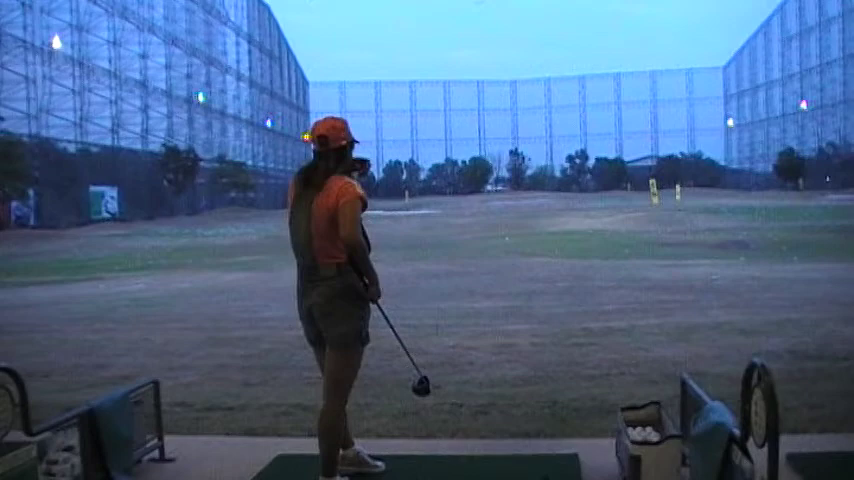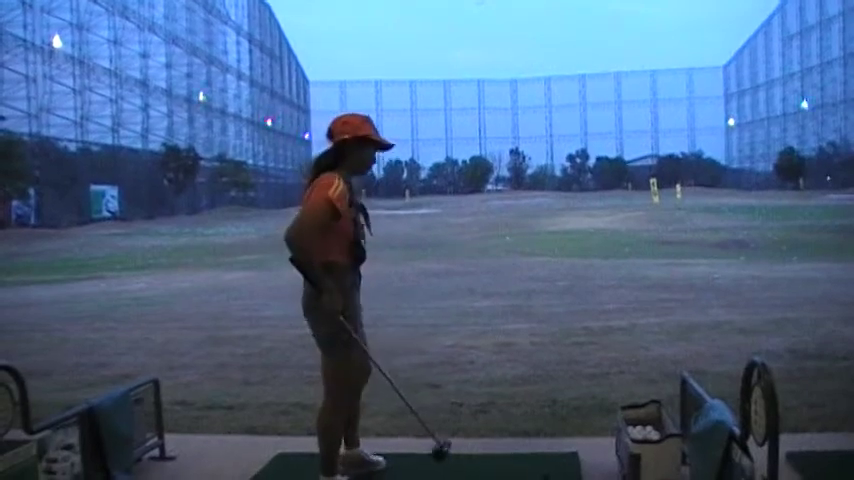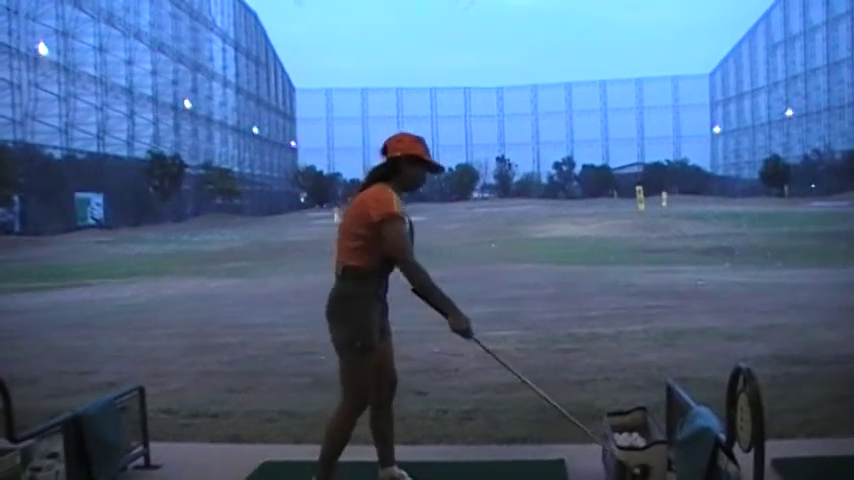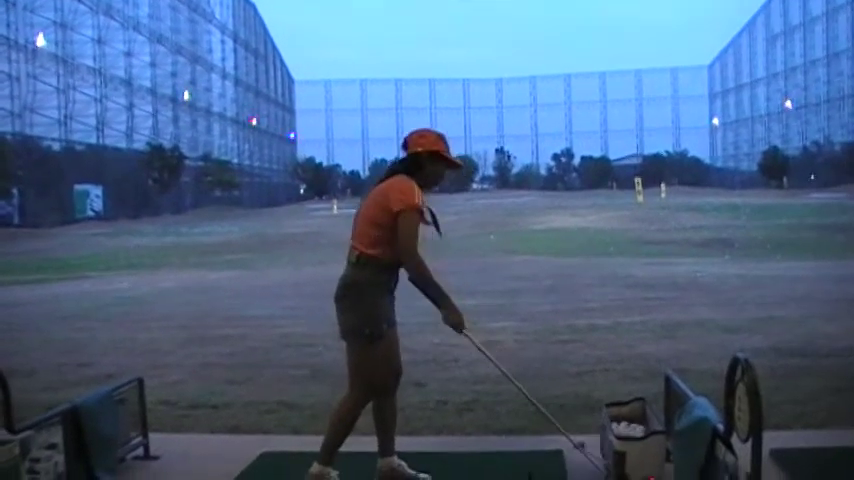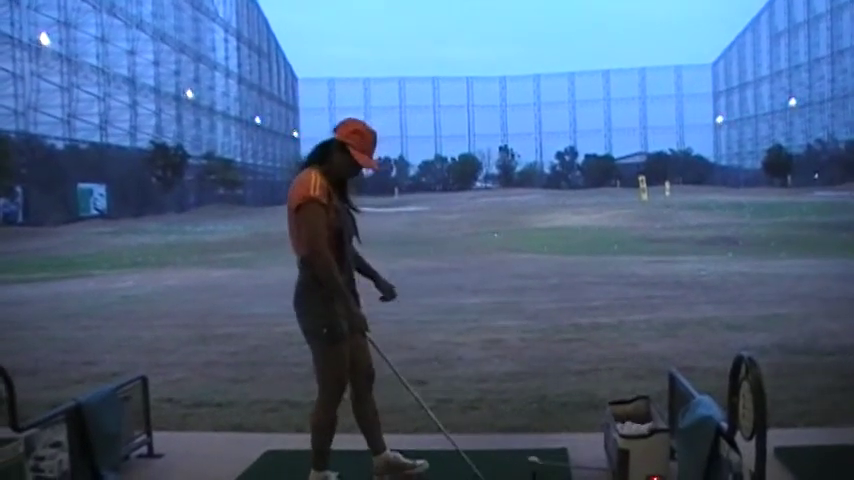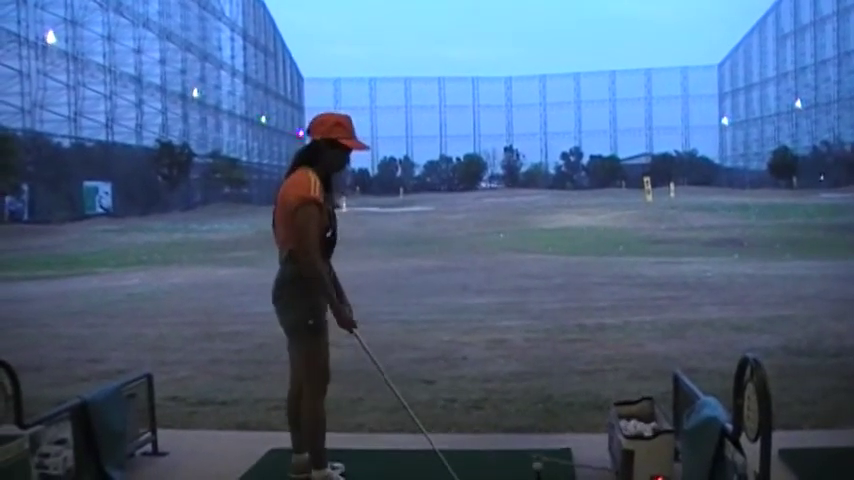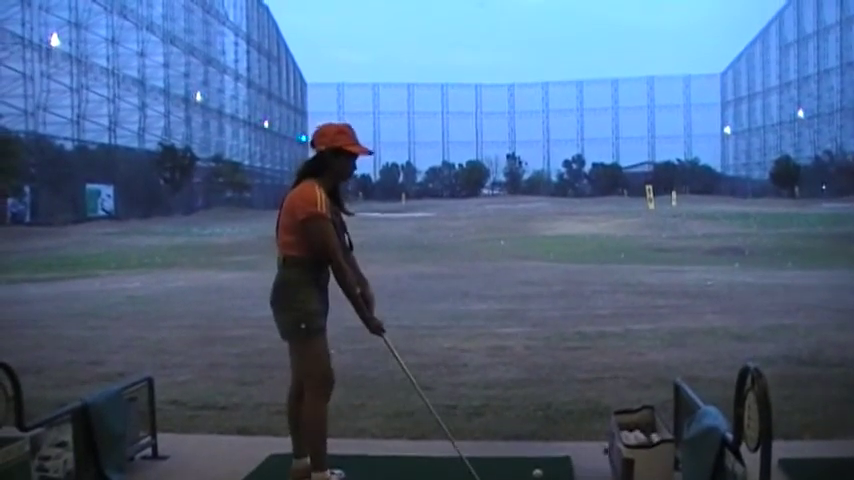
dt=0.7s
person 1, frame 1
left shoulder: (299, 186)
right shoulder: (346, 188)
right elbow: (350, 237)
right wrist: (372, 279)
left hip: (308, 293)
right hip: (341, 292)
left knee: (335, 386)
right knee: (336, 391)
person 1, frame 2
left shoulder: (332, 185)
right shoulder: (334, 188)
right elbow: (295, 237)
right wrist: (324, 289)
left hip: (337, 293)
right hip: (332, 295)
left knee: (358, 374)
right knee: (338, 391)
person 1, frame 3
left shoulder: (377, 195)
right shoulder: (383, 198)
right elbow: (408, 264)
right wrist: (452, 311)
left hip: (368, 301)
right hip: (355, 303)
left knee: (385, 388)
right knee: (355, 400)
person 1, frame 4
left shoulder: (395, 187)
right shoulder: (407, 190)
right elbow: (410, 258)
right wrist: (448, 306)
left hip: (373, 291)
right hip: (364, 293)
left knee: (389, 377)
right knee: (364, 388)
person 1, frame 5
left shoulder: (332, 189)
right shoulder: (311, 186)
right elbow: (319, 255)
left wrist: (376, 277)
right wrist: (349, 307)
left hip: (338, 295)
right hip: (320, 297)
left knee: (363, 377)
right knee: (332, 388)
person 1, frame 6
left shoulder: (313, 184)
right shoulder: (307, 186)
right elbow: (308, 255)
left wrist: (340, 295)
right wrist: (335, 305)
left hip: (302, 290)
right hip: (301, 291)
left knee: (303, 380)
right knee: (316, 383)
person 1, frame 7
left shoulder: (326, 195)
right shoulder: (312, 197)
left elbow: (344, 251)
right elbow: (335, 261)
left wrist: (366, 289)
right wrist: (364, 312)
left hip: (306, 294)
right hip: (298, 296)
left knee: (304, 383)
right knee: (320, 385)
